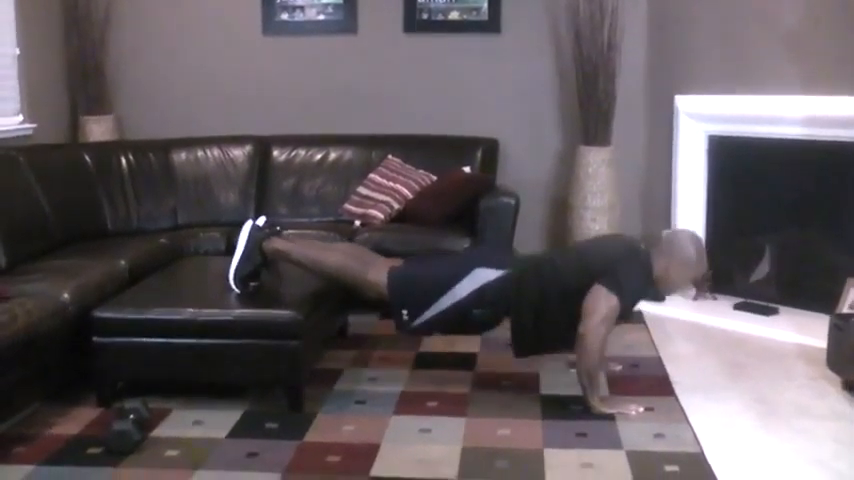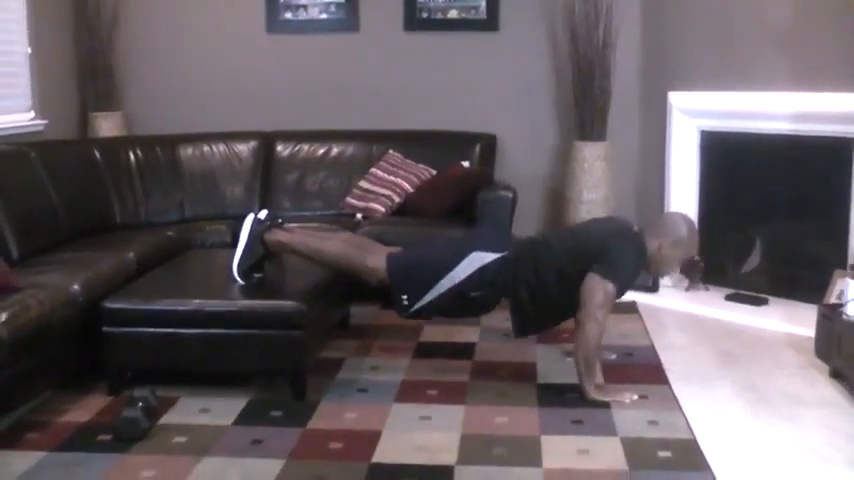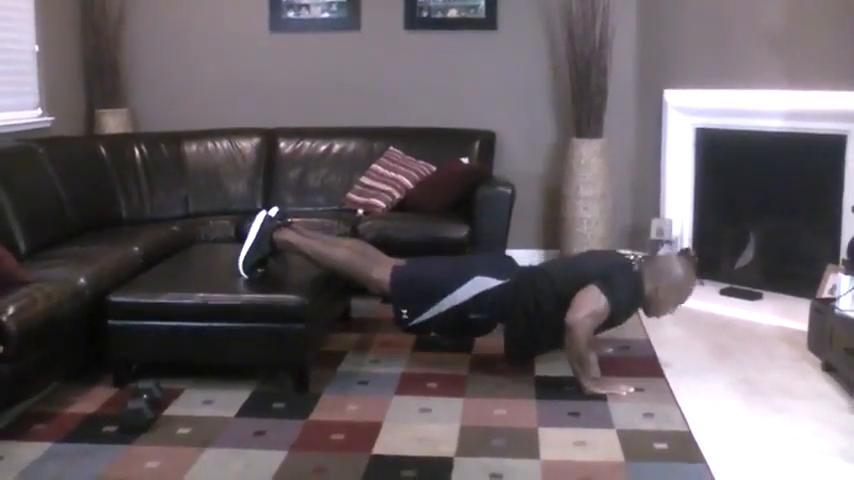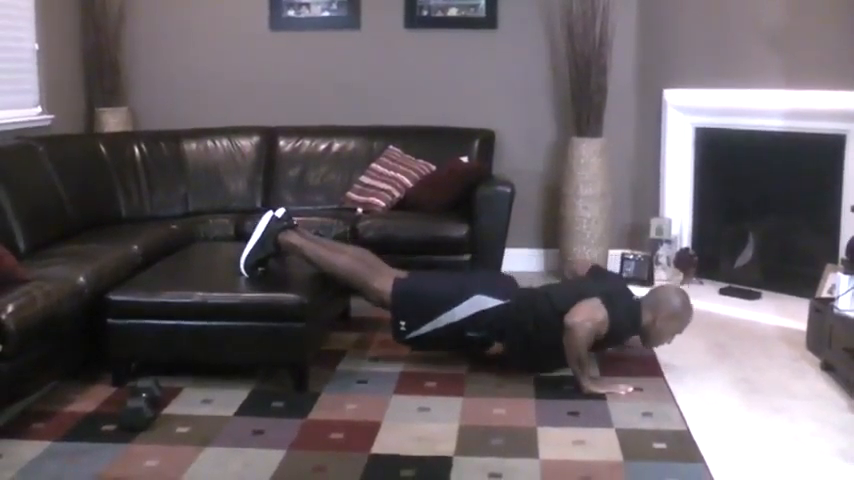
dt=0.3s
person 1, frame 1
left shoulder: (629, 253)
right shoulder: (633, 274)
right elbow: (590, 329)
left wrist: (591, 357)
right wrist: (597, 398)
left hip: (498, 272)
right hip: (492, 286)
left knee: (383, 269)
right knee: (377, 279)
left ankle: (271, 237)
right ankle: (268, 245)
person 1, frame 2
left shoulder: (623, 234)
right shoulder: (627, 255)
right elbow: (591, 314)
left wrist: (586, 347)
right wrist: (593, 385)
left hip: (495, 258)
right hip: (488, 269)
left knee: (381, 255)
right knee: (377, 266)
left ankle: (273, 229)
right ankle: (269, 236)
person 1, frame 3
left shoulder: (620, 267)
right shoulder: (624, 289)
right elbow: (577, 319)
left wrist: (584, 340)
right wrist: (589, 380)
left hip: (496, 278)
right hip: (489, 292)
left knee: (385, 268)
right knee: (380, 278)
left ankle: (281, 227)
right ankle: (278, 236)
person 1, frame 4
left shoulder: (618, 292)
right shoulder: (623, 315)
left elbow: (579, 267)
right elbow: (577, 323)
right wrist: (586, 379)
left hip: (497, 298)
right hip: (489, 314)
left knee: (388, 281)
right knee: (382, 288)
left ankle: (287, 230)
right ankle: (282, 237)
